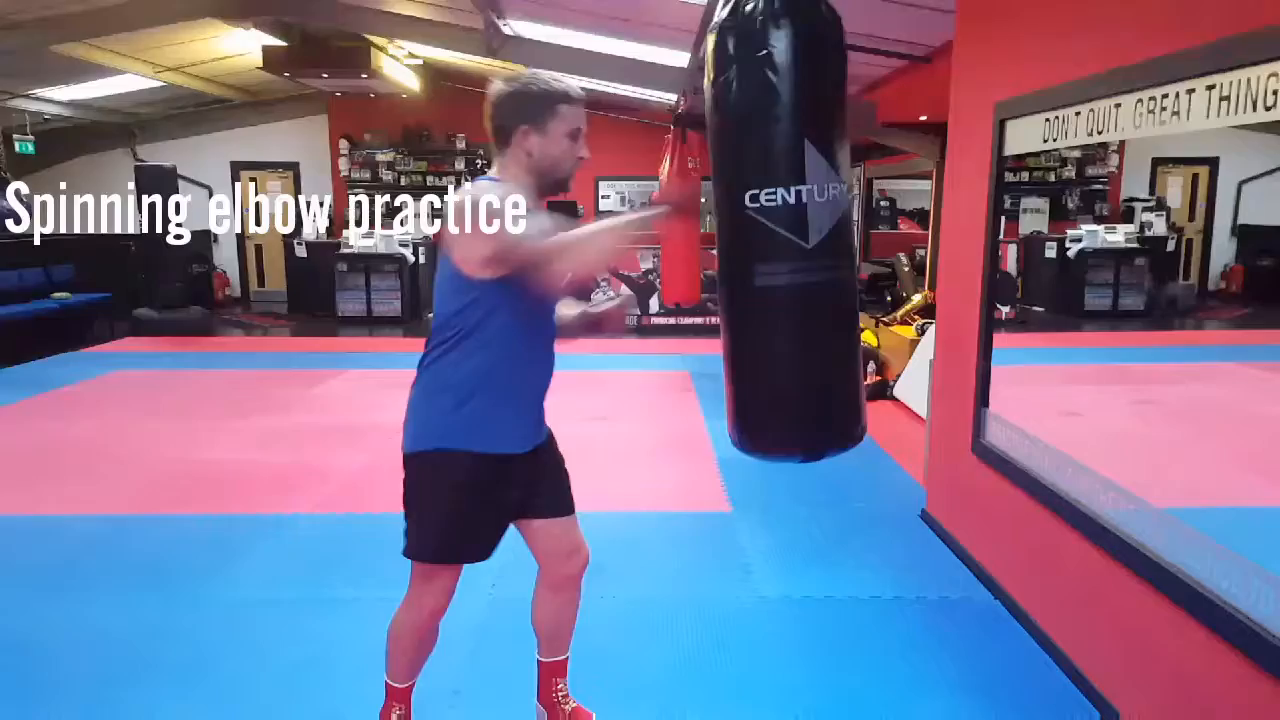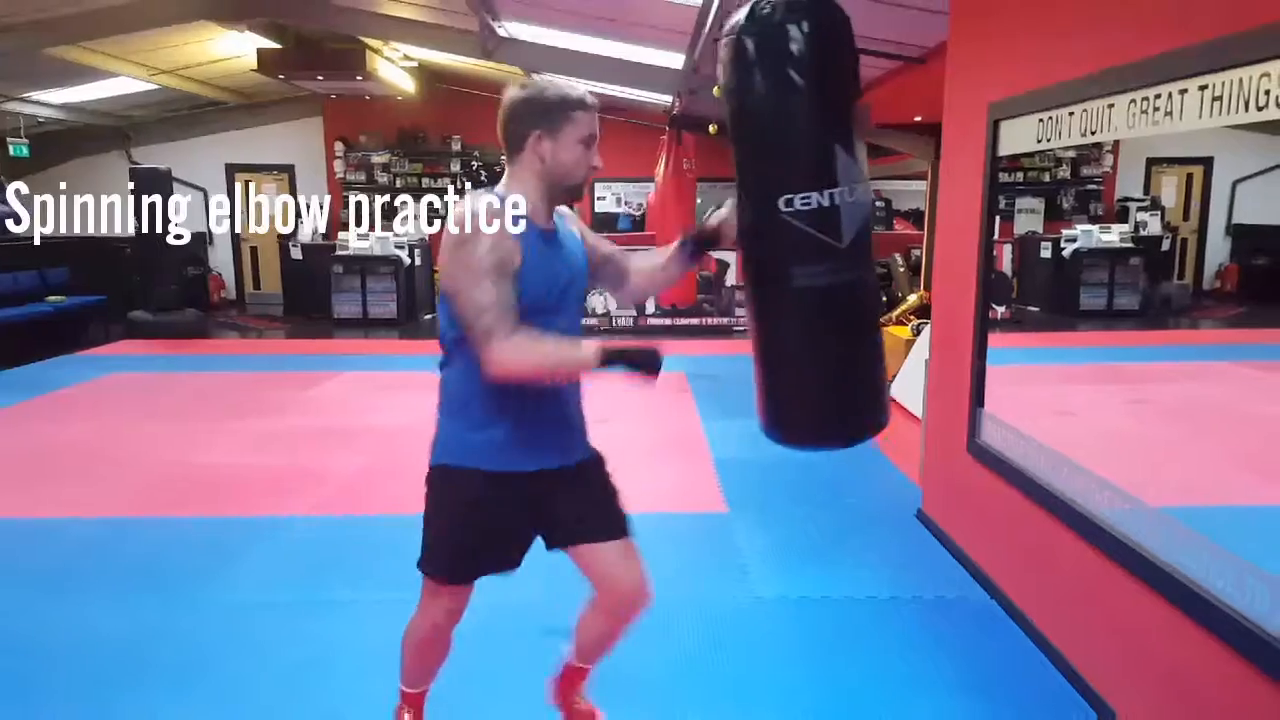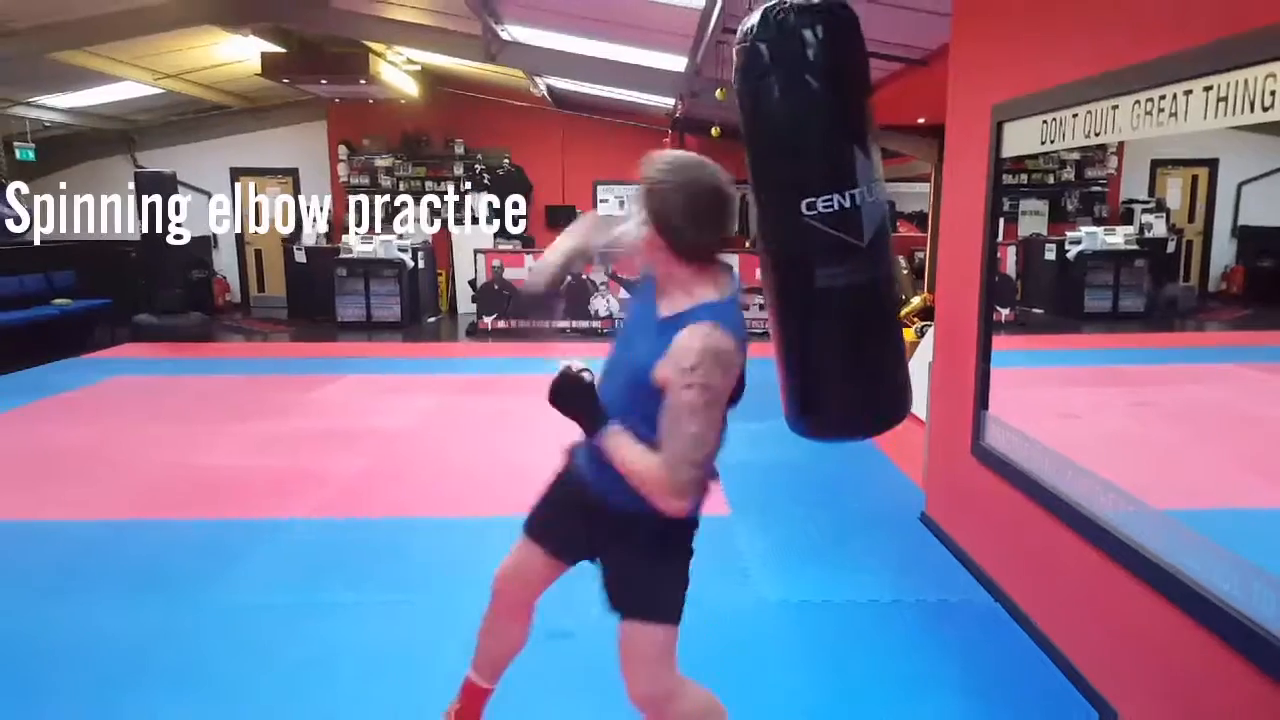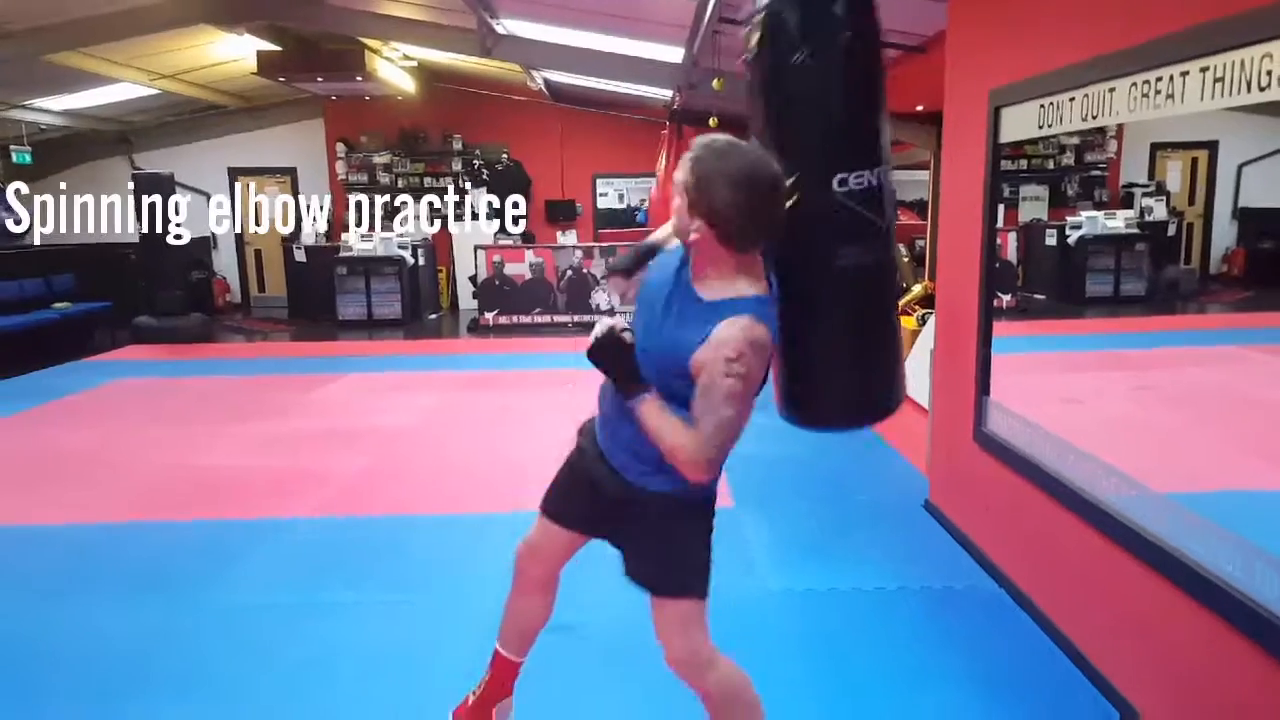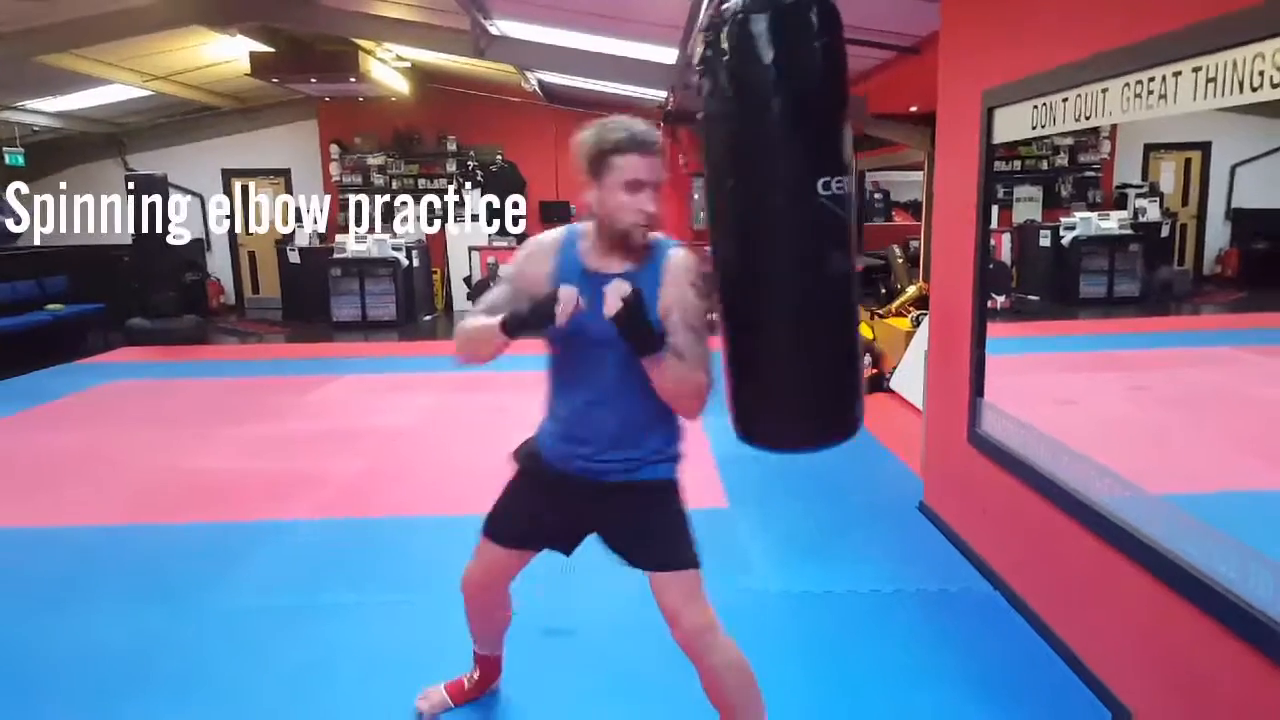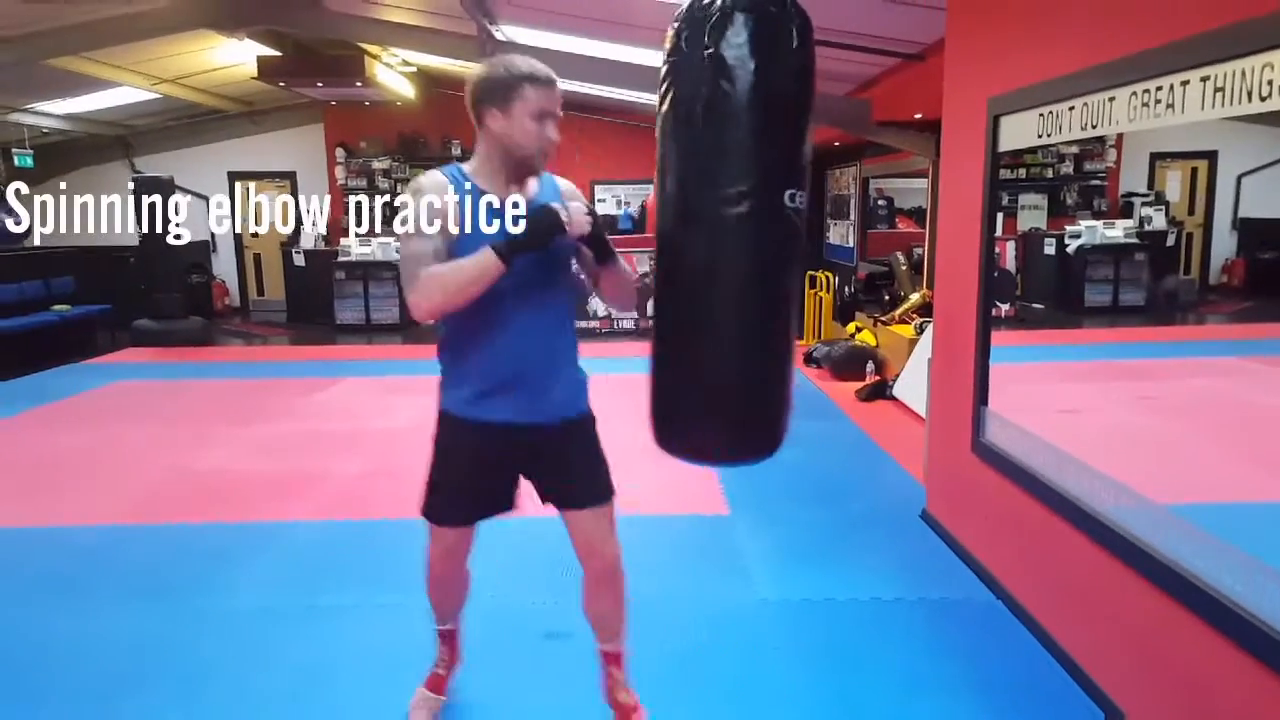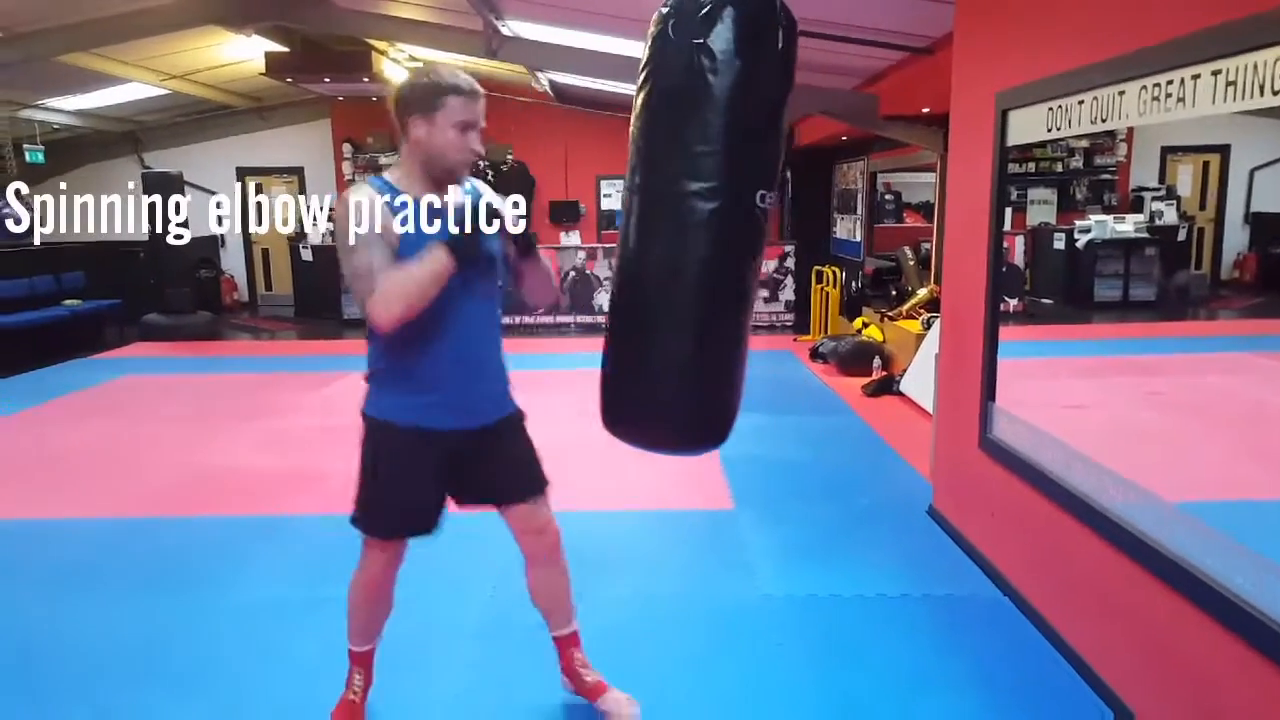
dt=0.3s
person 1, frame 1
left shoulder: (529, 210)
right shoulder: (488, 204)
right elbow: (561, 264)
left wrist: (592, 315)
right wrist: (651, 215)
left hip: (522, 434)
right hip: (455, 441)
left knee: (567, 559)
right knee: (432, 592)
person 1, frame 2
left shoulder: (566, 227)
right shoulder: (480, 227)
left elbow: (631, 280)
right elbow: (501, 354)
left wrist: (695, 244)
right wrist: (607, 354)
left hip: (562, 453)
right hip: (478, 462)
left knee: (626, 590)
right knee: (442, 607)
person 1, frame 3
left shoulder: (702, 346)
right shoulder: (675, 270)
left elbow: (676, 494)
right elbow: (602, 227)
left wrist: (593, 421)
right wrist: (559, 255)
left hip: (651, 514)
right hip: (594, 473)
right knee: (512, 586)
person 1, frame 4
left shoulder: (741, 335)
right shoulder: (681, 243)
left elbow: (699, 463)
left wrist: (630, 383)
right wrist: (632, 264)
left hip: (670, 492)
right hip: (606, 447)
left knee: (689, 652)
right knee: (533, 560)
person 1, frame 5
left shoulder: (675, 269)
right shoulder: (548, 252)
left elbow: (692, 399)
right elbow: (467, 343)
left wrist: (643, 342)
right wrist: (522, 319)
left hip: (642, 478)
right hip: (557, 462)
left knee: (695, 624)
right knee: (482, 579)
person 1, frame 6
left shoulder: (561, 194)
right shoulder: (437, 193)
left elbow: (625, 297)
right elbow: (424, 300)
left wrist: (599, 248)
right wrist: (512, 245)
left hip: (562, 414)
right hip: (474, 417)
left knee: (602, 555)
right knee: (447, 551)
right ankle: (447, 657)
person 1, frame 7
left shoulder: (477, 196)
right shoulder: (368, 206)
left elbow: (543, 296)
right elbow: (384, 308)
left wrist: (526, 249)
right wrist: (457, 242)
left hip: (488, 414)
right hip: (403, 422)
left knee: (542, 537)
right knee: (380, 557)
